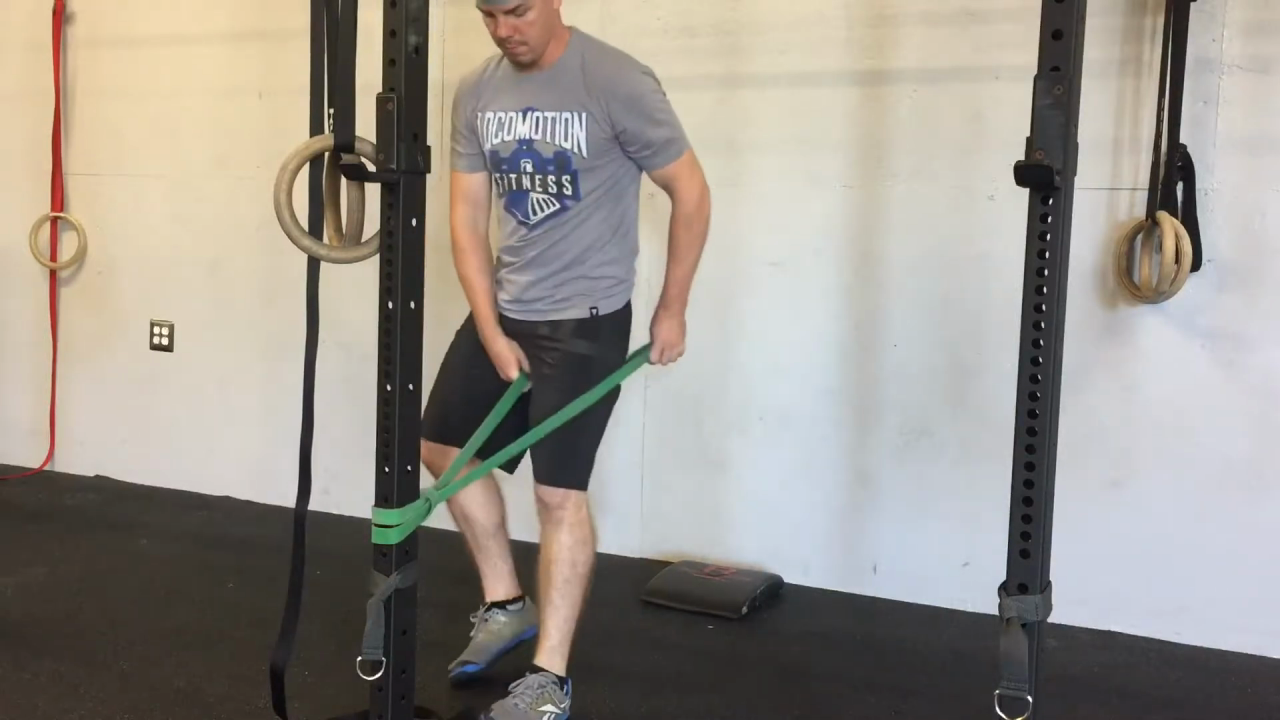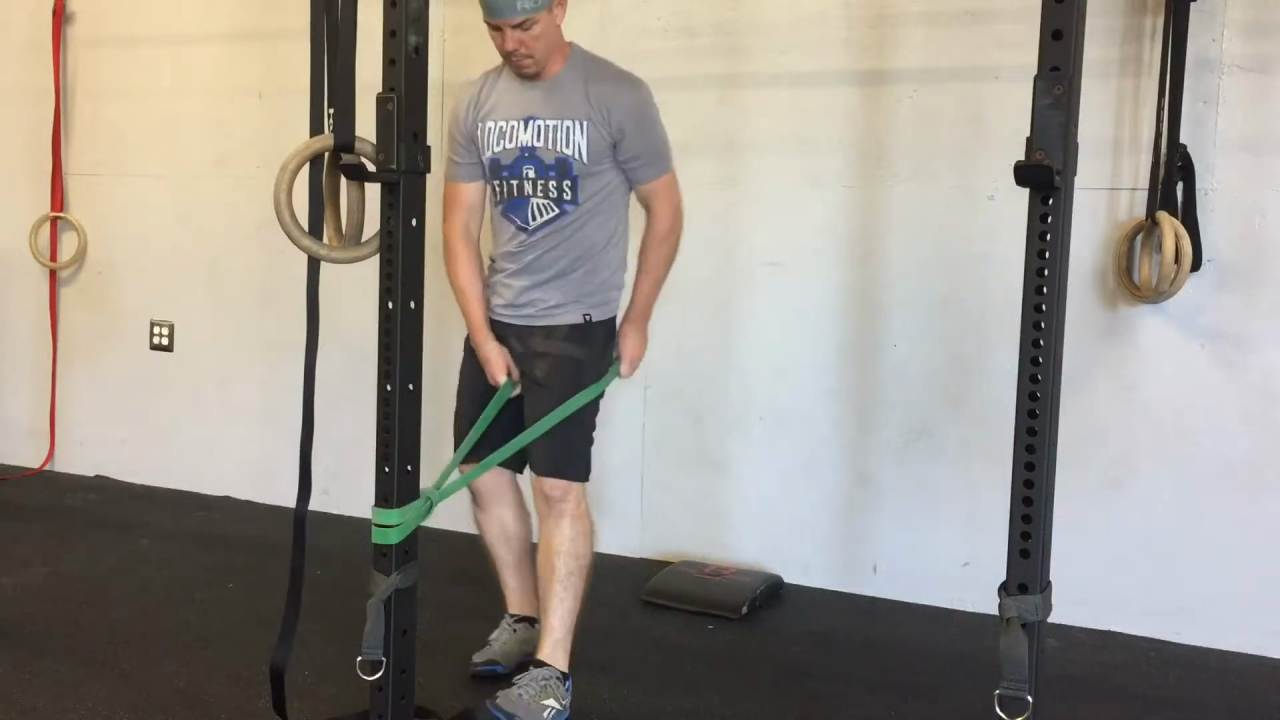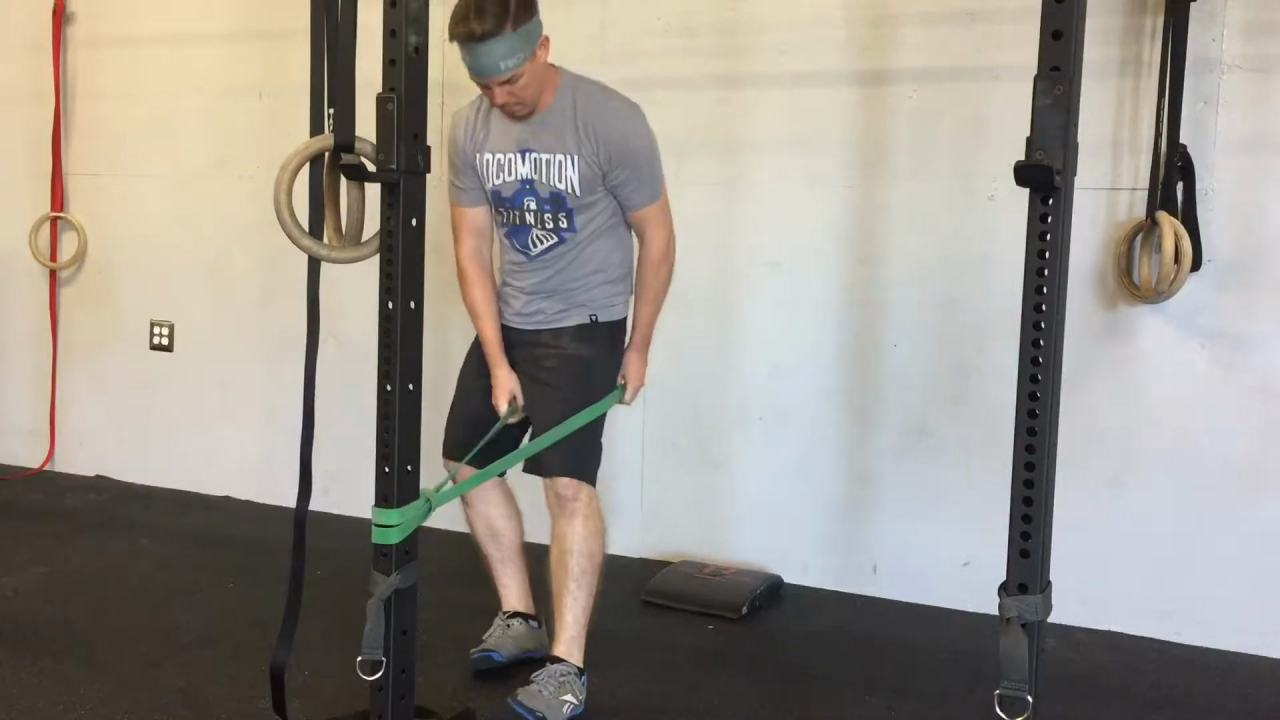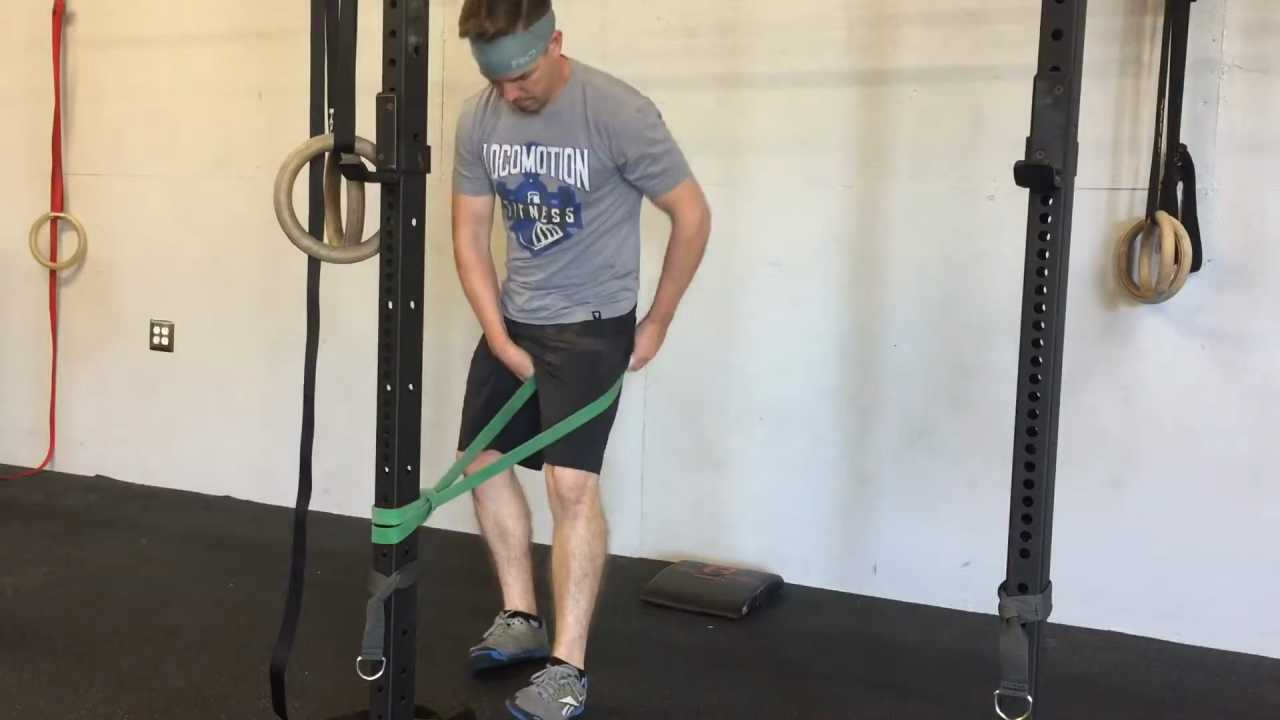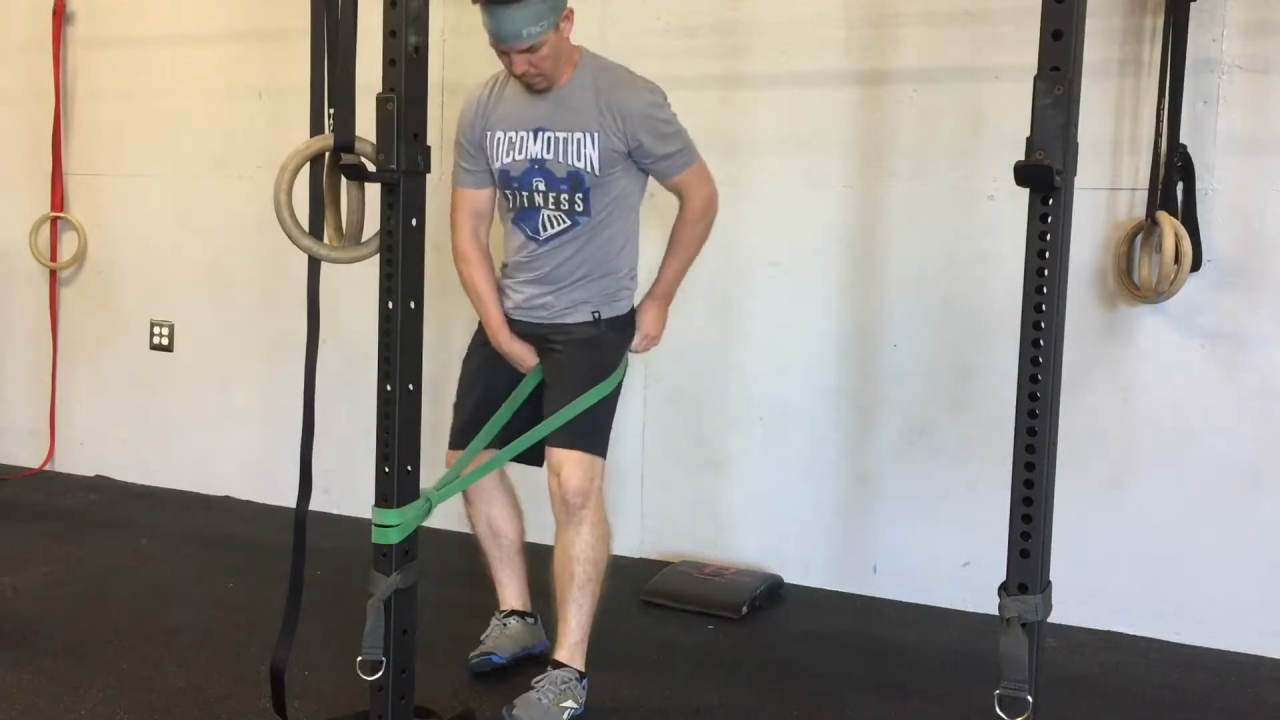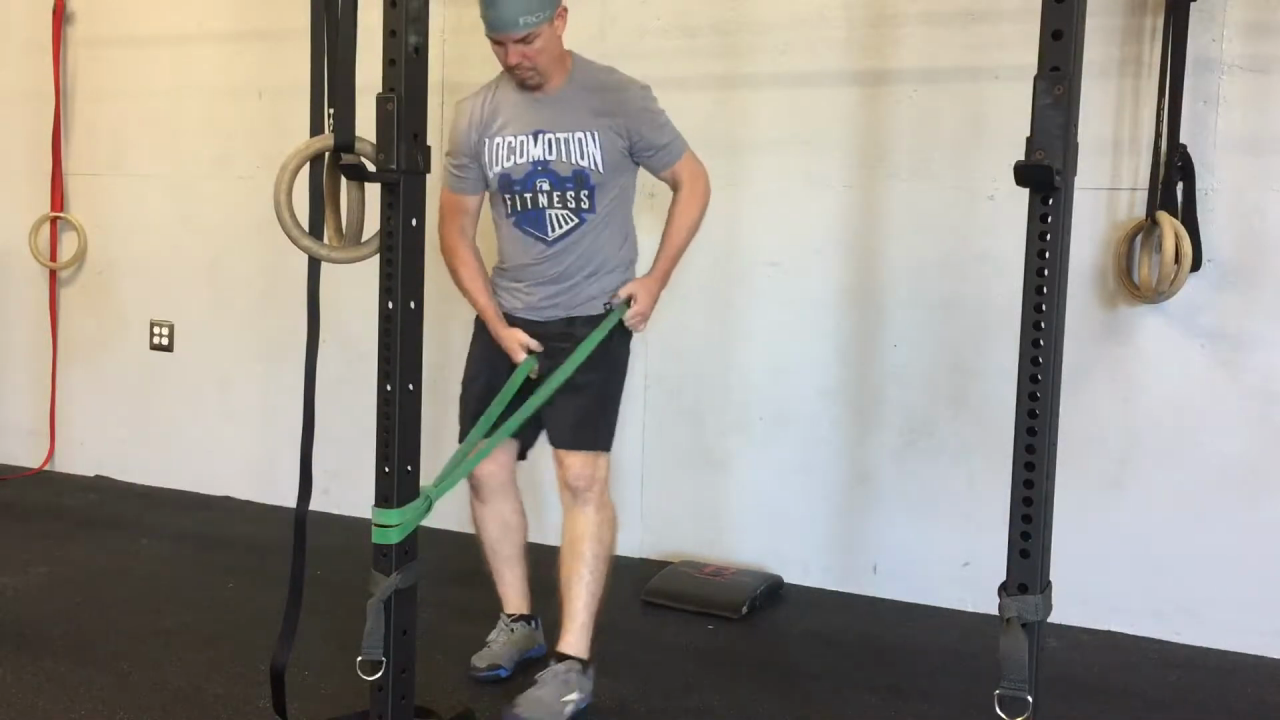
dt=0.4s
person 1, frame 1
left shoulder: (617, 82)
right shoulder: (476, 92)
left elbow: (691, 195)
right elbow: (467, 217)
left wrist: (671, 310)
right wrist: (491, 330)
left hip: (584, 320)
right hip: (506, 311)
left knee: (558, 493)
right knee: (442, 446)
right ankle: (506, 604)
person 1, frame 2
left shoulder: (616, 97)
right shoulder: (476, 104)
left elbow: (665, 211)
right elbow: (459, 228)
left wrist: (637, 321)
right wrist: (481, 337)
left hip: (575, 326)
right hip: (498, 320)
left knee: (558, 486)
right knee: (485, 473)
right ankle: (524, 619)
person 1, frame 3
left shoulder: (611, 121)
right shoulder: (469, 129)
left elbow: (655, 239)
right elbow: (471, 252)
left wrist: (638, 348)
right wrist: (497, 362)
left hip: (583, 327)
right hip: (507, 324)
left knee: (567, 484)
right knee: (468, 466)
right ankle: (520, 618)
person 1, frame 4
left shoulder: (620, 113)
right shoulder: (478, 119)
left elbow: (691, 217)
right elbow: (470, 239)
left wrist: (656, 322)
right wrist: (501, 343)
left hip: (592, 323)
right hip: (515, 319)
left knee: (571, 483)
right knee: (481, 460)
right ankle: (521, 617)
person 1, frame 5
left shoulder: (628, 101)
right shoulder: (482, 108)
left elbow: (700, 197)
right elbow: (468, 231)
left wrist: (658, 300)
right wrist: (501, 333)
left hip: (590, 324)
right hip: (509, 320)
left knee: (574, 484)
right knee: (472, 462)
right ankle: (517, 616)
person 1, frame 6
left shoulder: (619, 99)
right shoulder: (476, 115)
left elbow: (692, 181)
right elbow: (455, 229)
left wrist: (655, 278)
right wrist: (495, 322)
left hip: (593, 317)
right hip: (509, 318)
left knee: (582, 476)
right knee: (487, 466)
right ankle: (519, 621)
